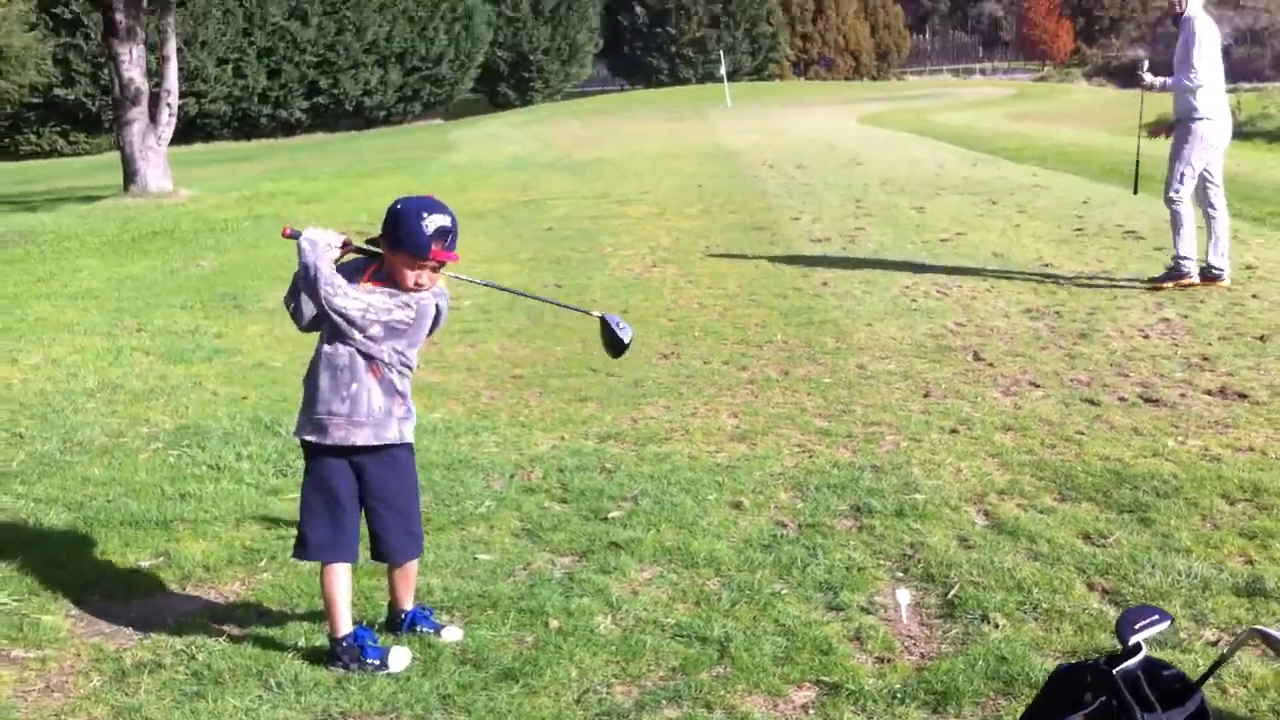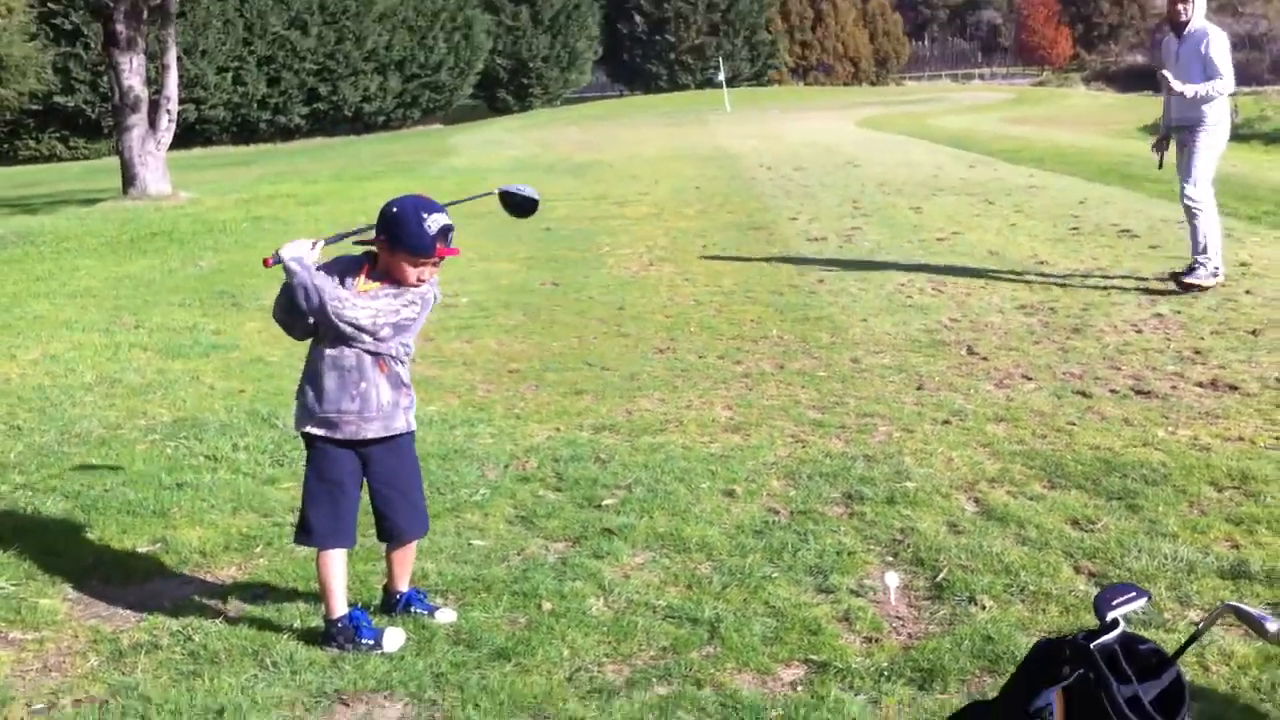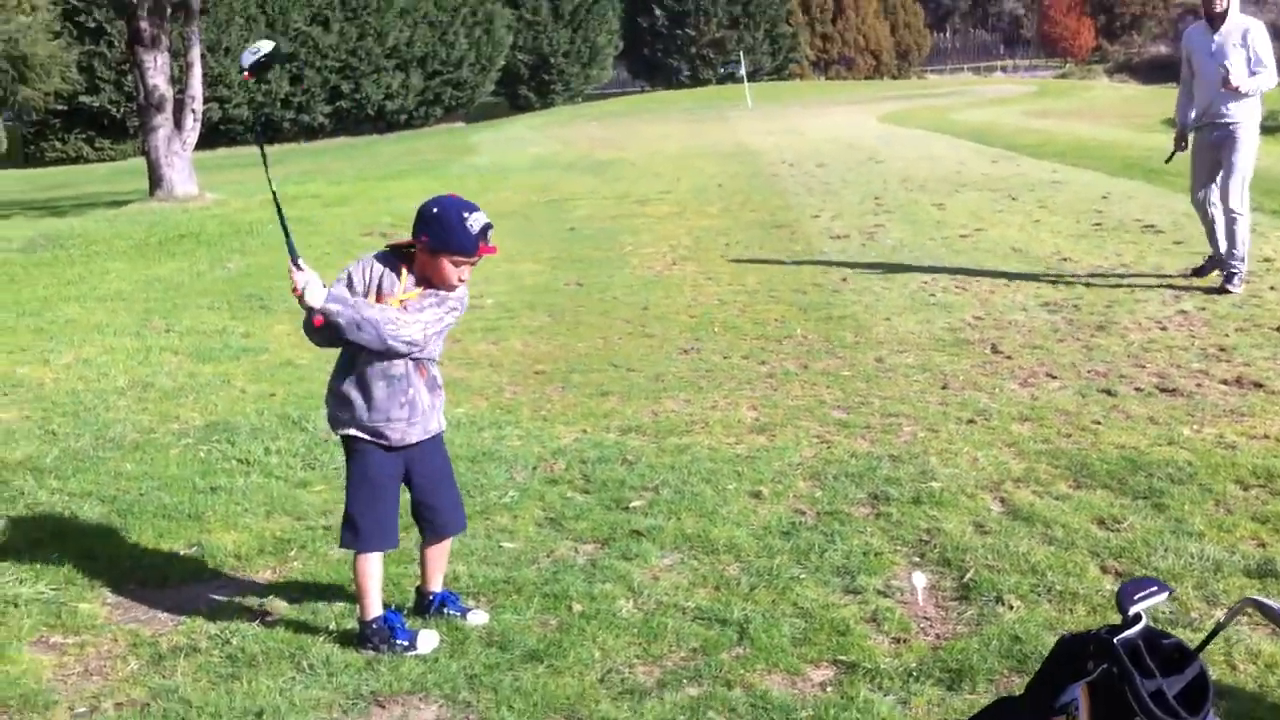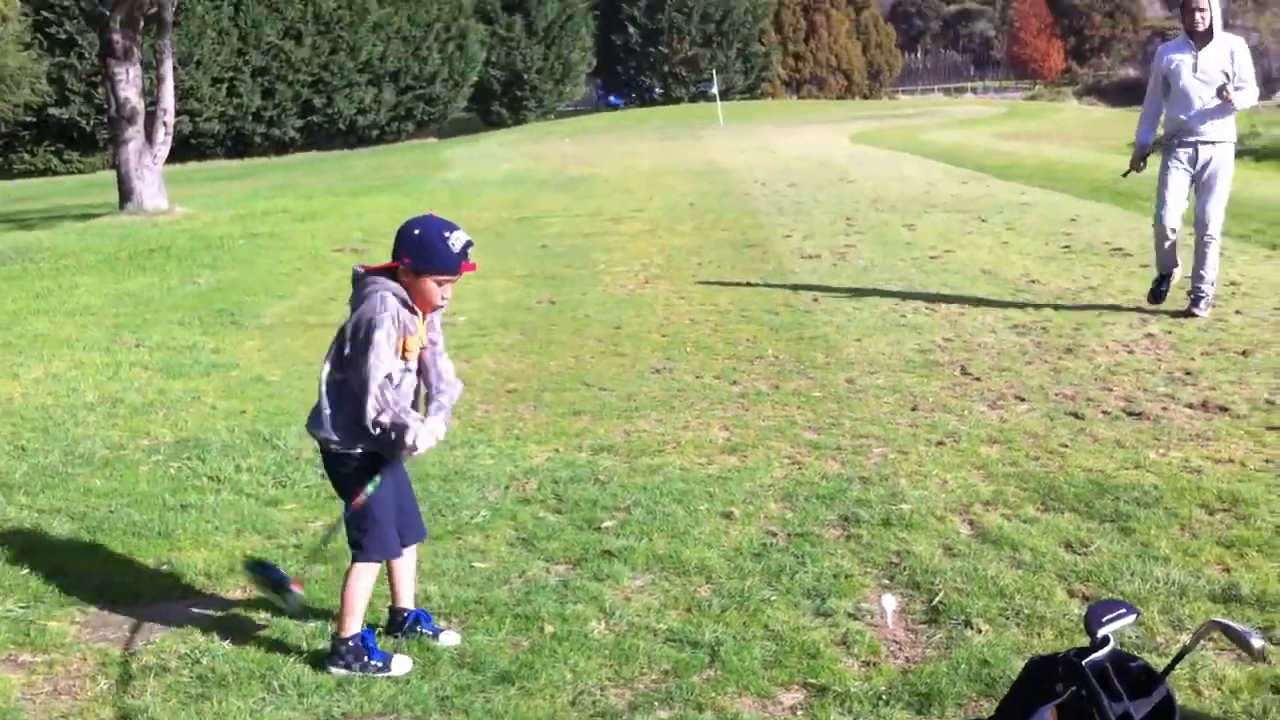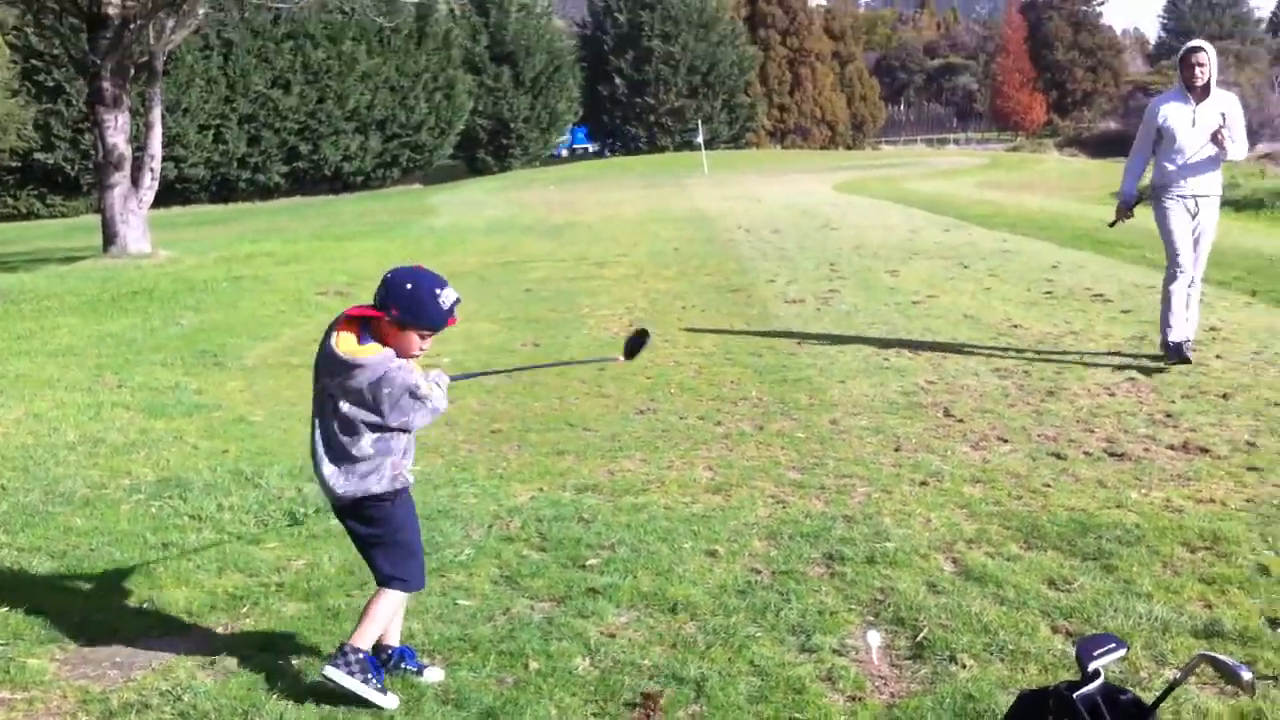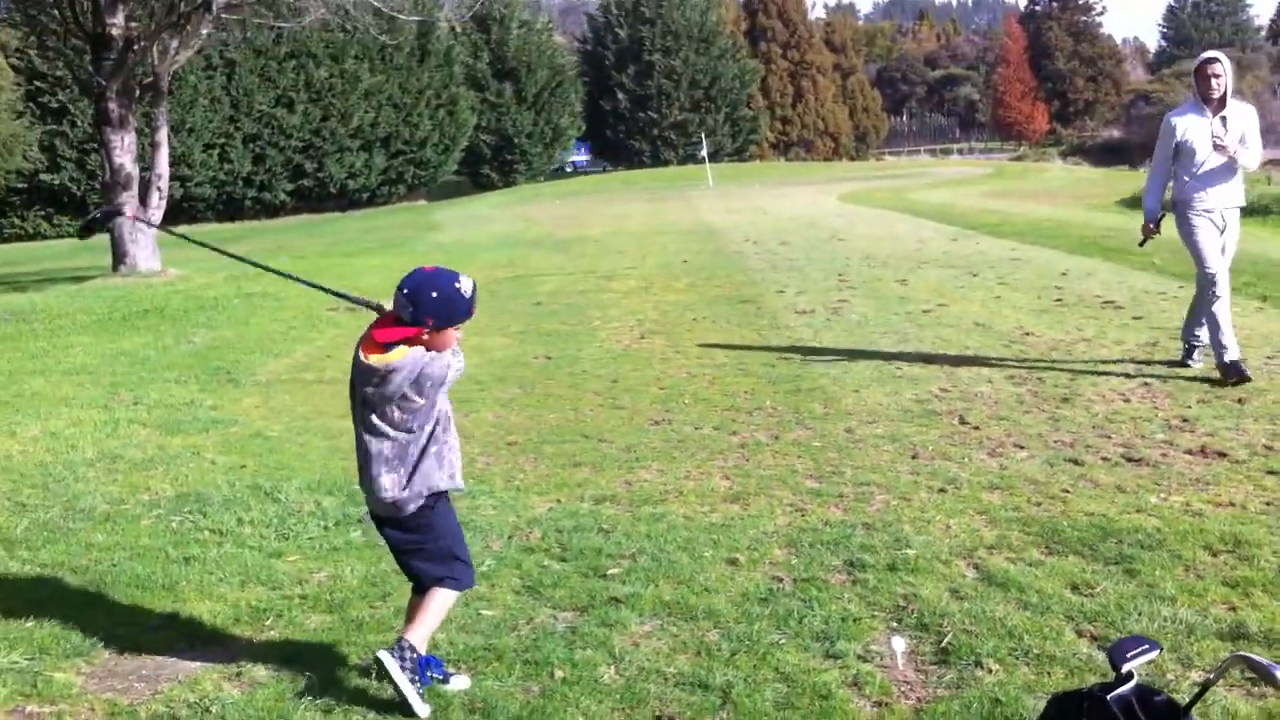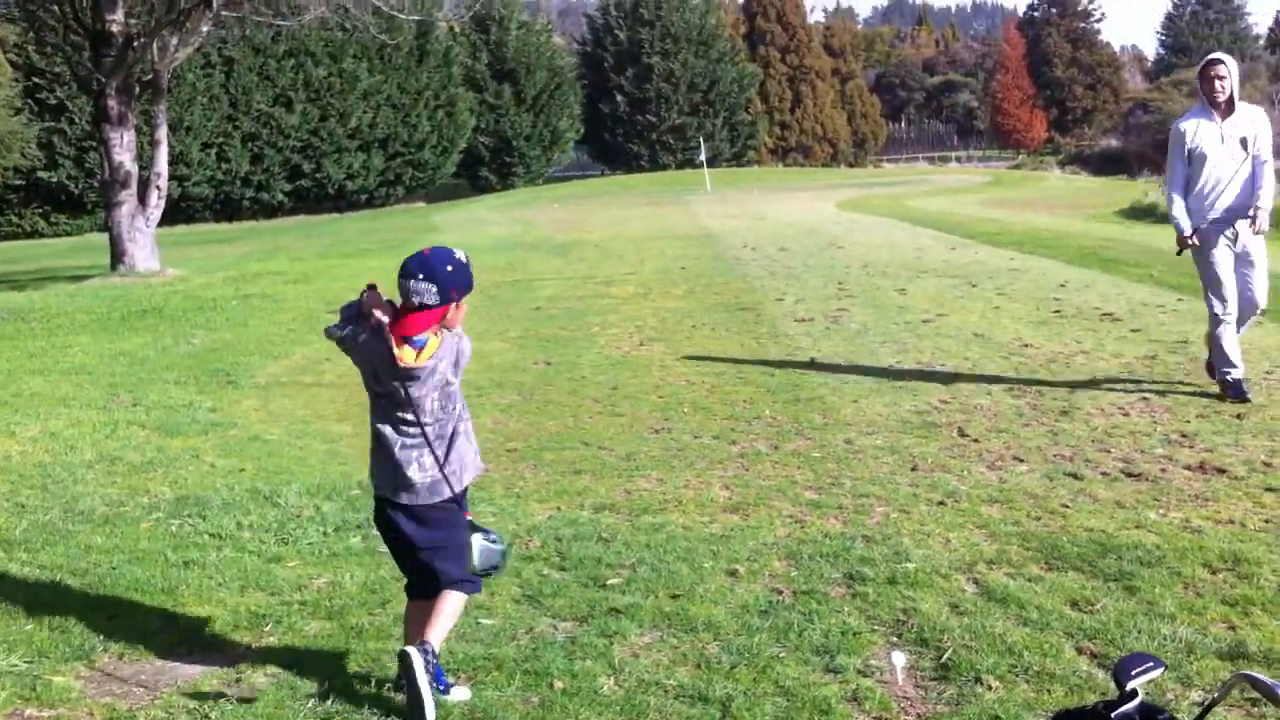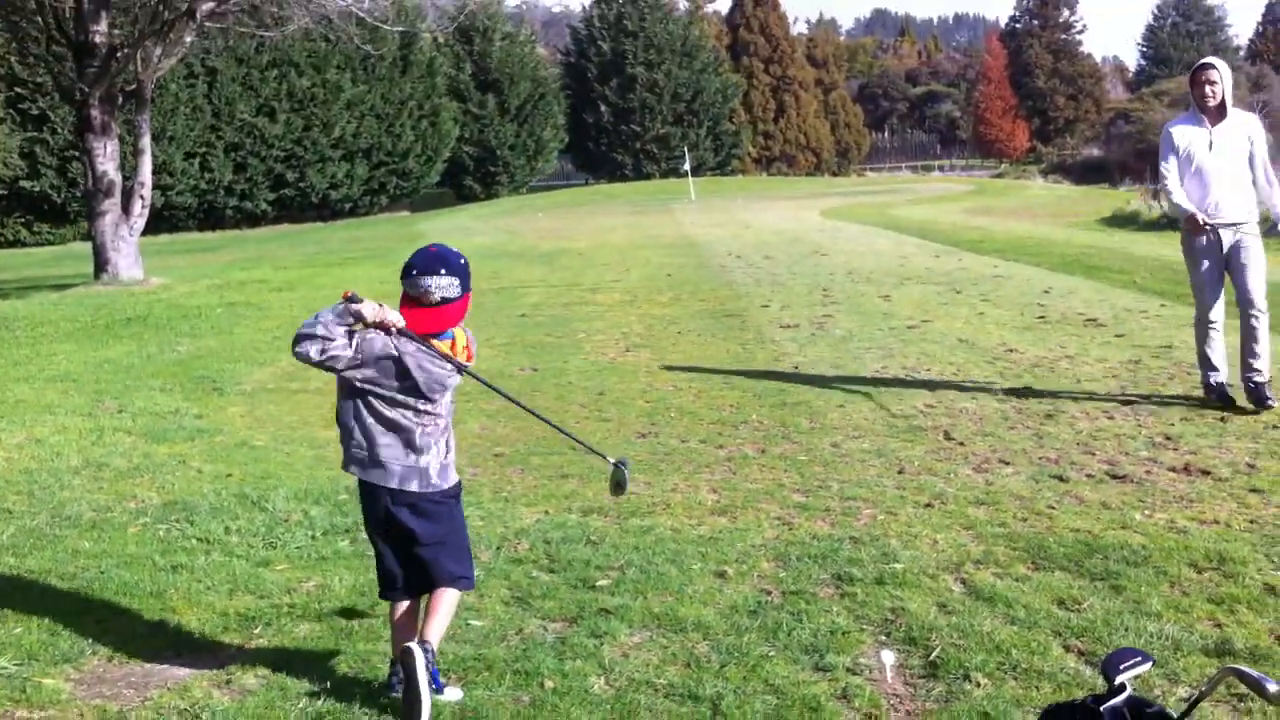
dt=0.2s
person 1, frame 1
left shoulder: (421, 303)
right shoulder: (356, 272)
left elbow: (336, 300)
right elbow: (305, 314)
left wrist: (311, 248)
right wrist: (318, 256)
left hip: (384, 436)
right hip: (328, 432)
left knee: (402, 536)
right knee: (334, 540)
left ankle: (403, 613)
right ankle: (345, 642)
person 1, frame 2
left shoulder: (419, 295)
right shoulder: (342, 270)
left elbow: (344, 311)
right elbow: (295, 322)
left wrist: (297, 262)
right wrist: (300, 269)
left hip: (388, 426)
right hip: (329, 424)
left knee: (405, 520)
right knee: (332, 525)
left ankle: (399, 595)
right ankle: (341, 623)
person 1, frame 3
left shoulder: (452, 298)
right shoulder: (371, 270)
left elbow: (397, 332)
right elbow: (324, 333)
left wrist: (329, 300)
right wrist: (319, 302)
left hip: (420, 426)
right hip: (367, 426)
left knee: (443, 517)
right knee: (372, 527)
left ankle: (431, 595)
right ankle: (374, 625)
person 1, frame 4
left shoulder: (424, 313)
right shoulder: (381, 301)
left elbow: (442, 377)
right elbow: (378, 380)
left wrist: (435, 421)
right wrist: (408, 426)
left hip: (388, 439)
right hip: (354, 441)
left knee: (405, 530)
right knee: (376, 541)
left ankle: (404, 614)
right ankle: (349, 645)
person 1, frame 5
left shoulder: (340, 338)
right shoulder: (395, 376)
right elbow: (429, 405)
left wrist: (422, 381)
right wrist: (437, 384)
left hip: (349, 480)
right hip: (377, 486)
left knee: (396, 568)
right knee: (404, 575)
left ankle: (388, 650)
right ankle: (353, 657)
person 1, frame 6
left shoulder: (372, 348)
right shoulder: (428, 369)
right elbow: (453, 360)
left wrist: (408, 314)
left hip: (386, 491)
right hip: (420, 493)
left knee: (428, 575)
right knee: (452, 575)
left ankle: (418, 660)
right ankle: (405, 651)
person 1, frame 7
left shoulder: (374, 342)
right shoulder: (453, 349)
left elbow: (341, 328)
left wrist: (367, 307)
right wrist: (383, 310)
left hip: (389, 490)
right hip: (436, 492)
left knee: (424, 581)
right knee: (458, 579)
left ankle: (415, 667)
right ankle: (424, 653)
person 1, frame 8
left shoulder: (377, 345)
right shoulder: (462, 346)
left elbow: (307, 345)
left wrist: (357, 313)
right wrist: (383, 319)
left hip: (379, 485)
right hip: (433, 486)
left knee: (400, 584)
right knee: (451, 576)
left ankle: (404, 670)
right ankle: (424, 651)
person 2, frame 1
left shoulder: (1197, 28)
right shoulder: (1190, 29)
left elbow: (1199, 79)
left wrist: (1157, 84)
right wrist: (1174, 123)
left hip: (1201, 122)
right hip: (1210, 120)
left knee: (1177, 192)
right knee: (1211, 197)
left ankle: (1184, 267)
right ankle: (1217, 268)
person 2, frame 2
left shoulder: (1210, 36)
right shoulder: (1169, 42)
left elbow: (1226, 82)
left wrist: (1186, 90)
right wrist: (1166, 129)
left hip: (1208, 127)
right hip: (1184, 128)
left knee: (1192, 193)
right knee: (1202, 195)
left ankle: (1205, 265)
right ankle: (1211, 265)
person 2, frame 3
left shoulder: (1250, 29)
right shoulder: (1192, 35)
left elbow: (1269, 75)
left wrist: (1242, 85)
right wrist: (1182, 125)
left hip: (1241, 126)
right hip: (1206, 127)
left knee: (1234, 199)
right knee: (1201, 196)
left ankle: (1235, 269)
right ankle: (1220, 254)
person 2, frame 4
left shoulder: (1233, 47)
right shoulder: (1166, 53)
left elbow: (1251, 91)
right elbow: (1153, 101)
left wrist: (1234, 98)
right wrist: (1142, 145)
left hip: (1218, 148)
right hip: (1178, 147)
left knee: (1209, 226)
right knee: (1166, 220)
left ankle: (1202, 293)
right ankle: (1166, 270)
person 2, frame 5
left shoulder: (1227, 103)
right shoulder: (1160, 106)
left elbow: (1241, 148)
right elbow: (1140, 152)
left wrist: (1226, 147)
right wrist: (1127, 195)
left hip: (1207, 199)
right hip: (1170, 196)
left knee: (1193, 275)
right knee: (1179, 264)
left ankle: (1183, 338)
right ankle: (1172, 339)
person 2, frame 6
left shoulder: (1244, 113)
right shoulder: (1176, 120)
left elbow: (1254, 157)
right elbow: (1160, 168)
left wrist: (1235, 152)
right wrist: (1150, 213)
left hip: (1229, 212)
right hip: (1193, 211)
left knee: (1210, 283)
right knee: (1216, 281)
left ankle: (1192, 343)
right ankle: (1228, 359)
person 2, frame 7
left shoulder: (1255, 118)
right shoulder: (1185, 127)
left elbow: (1264, 167)
right elbow: (1176, 180)
left wrist: (1262, 208)
right wrist: (1182, 226)
left hip: (1246, 224)
right hip: (1207, 227)
left knee: (1255, 299)
right knee: (1224, 303)
left ankle: (1219, 345)
right ankle: (1230, 377)
person 2, frame 8
left shoulder: (1248, 124)
right shoulder: (1175, 131)
right elbow: (1169, 180)
right wrist: (1188, 211)
left hip: (1243, 228)
right hip: (1200, 233)
right knee: (1209, 312)
right ankle: (1214, 380)
